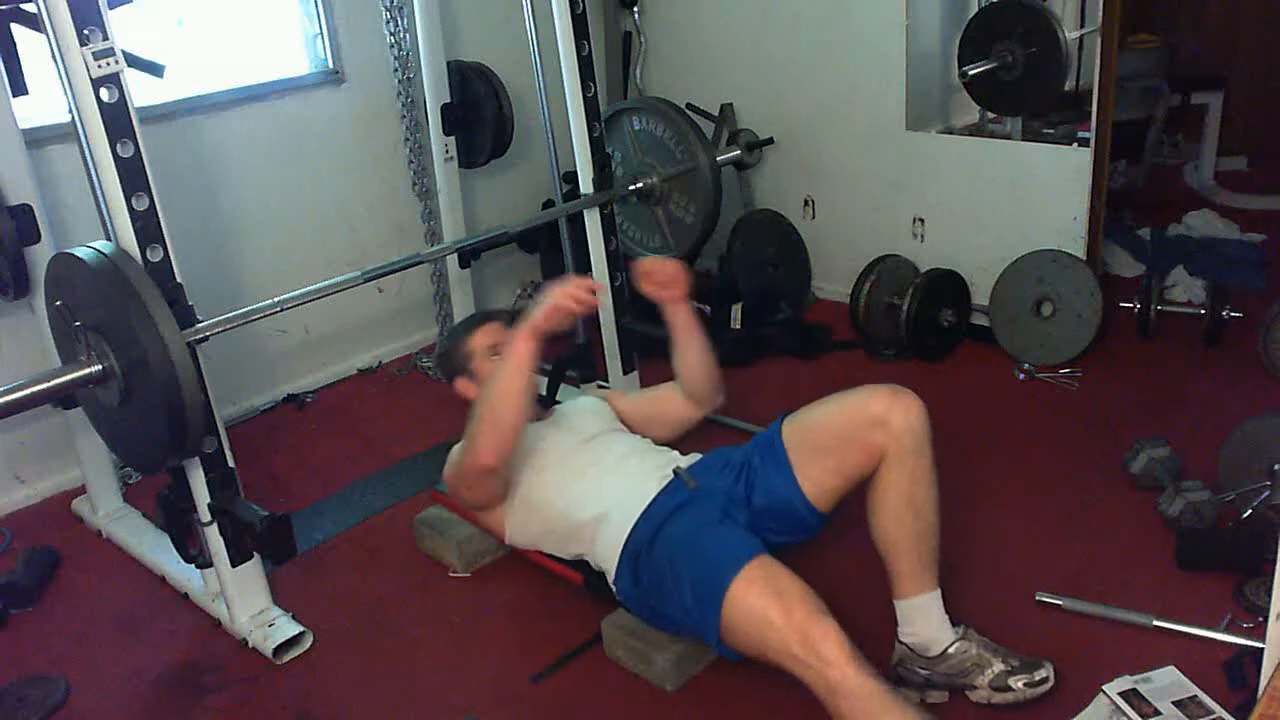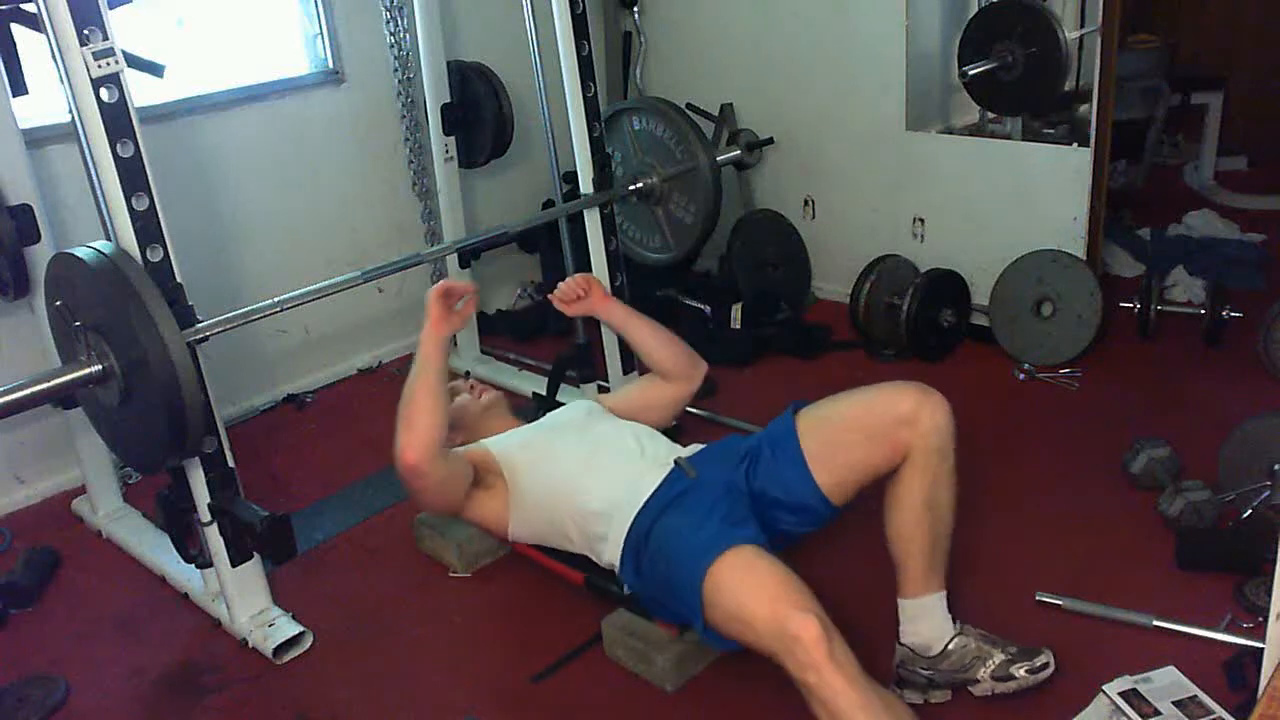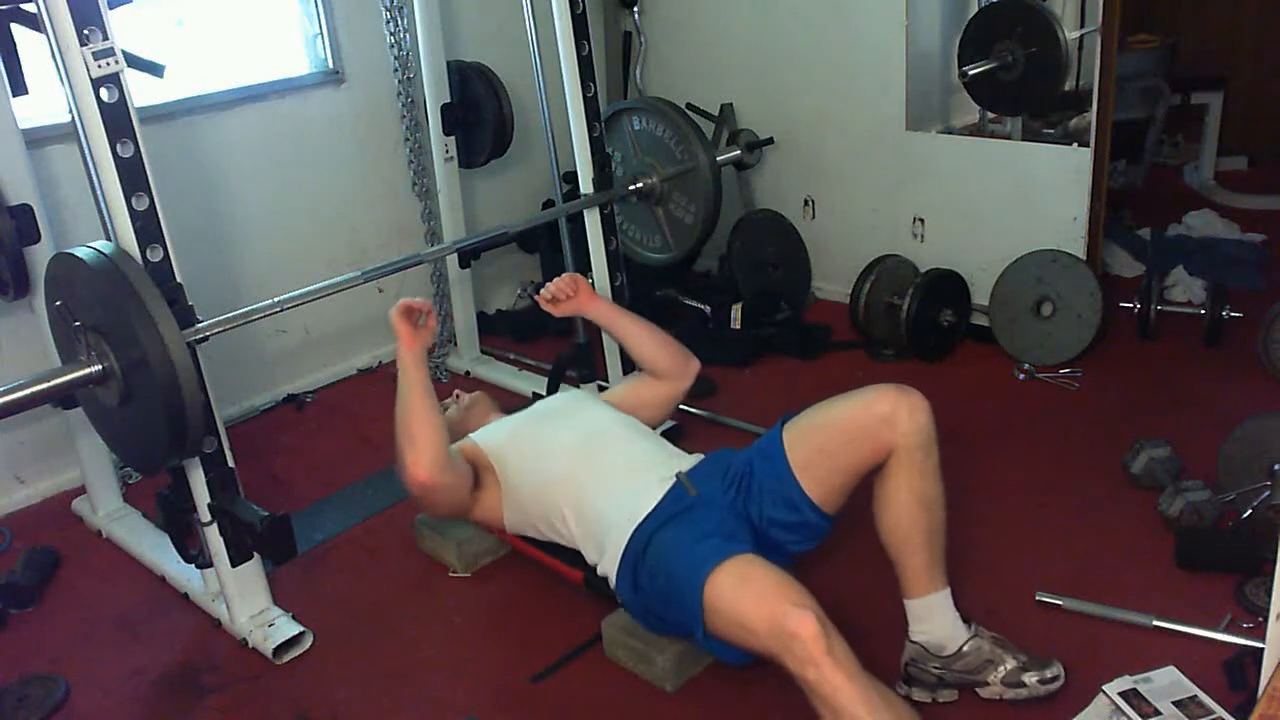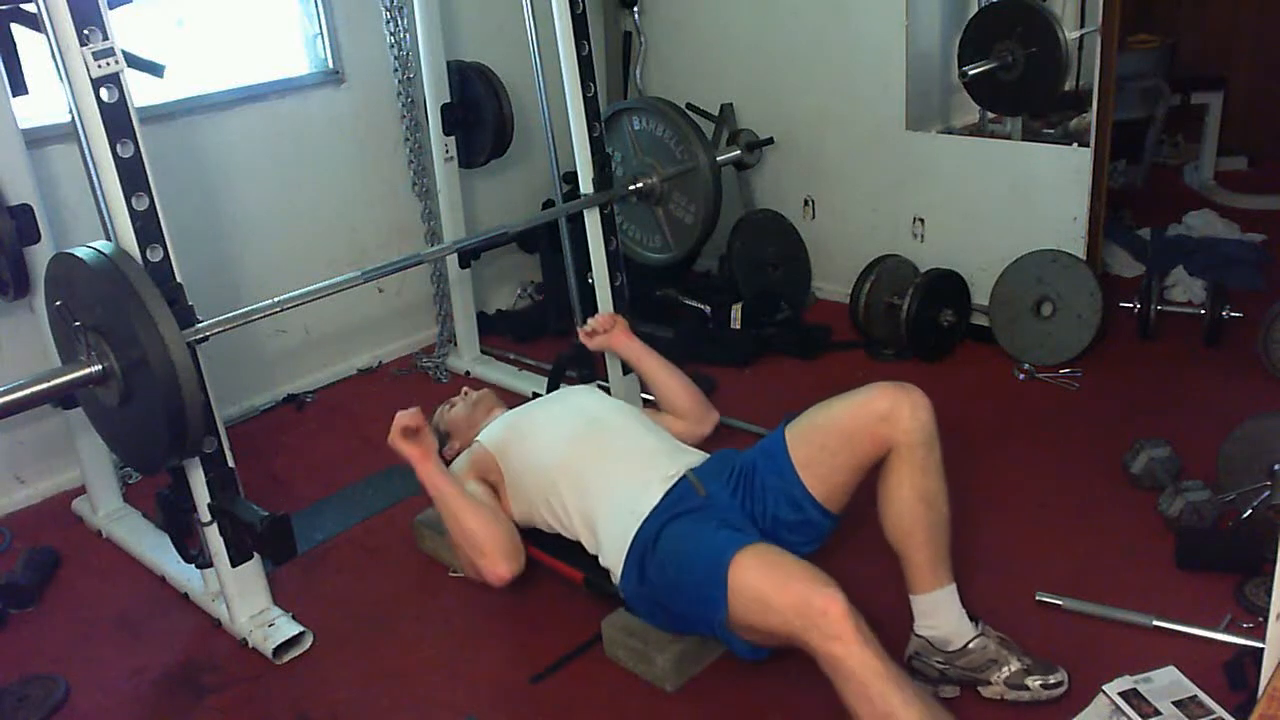
dt=0.4s
person 1, frame 1
left shoulder: (582, 406)
right shoulder: (471, 470)
left elbow: (701, 399)
right elbow: (485, 461)
left wrist: (675, 305)
right wrist: (527, 332)
left hip: (717, 481)
right hip: (653, 539)
left knee: (892, 412)
right knee: (822, 649)
left ankle: (929, 647)
person 1, frame 2
left shoulder: (579, 411)
right shoulder: (476, 471)
left elbow: (686, 376)
right elbow: (415, 458)
left wrist: (604, 308)
right wrist: (435, 336)
left hip: (725, 469)
right hip: (657, 527)
left knee: (918, 412)
right knee: (807, 638)
left ankle: (929, 648)
person 1, frame 3
left shoulder: (568, 404)
right shoulder: (469, 462)
left elbow: (678, 372)
right elbow: (424, 477)
left wrist: (594, 307)
right wrist: (412, 357)
left hip: (723, 481)
right hip: (656, 540)
left knee: (899, 411)
right knee: (804, 632)
left ankle: (939, 646)
person 1, frame 4
left shoulder: (570, 403)
right shoulder: (472, 470)
left elbow: (699, 419)
right elbow: (500, 563)
left wrist: (626, 344)
right wrist: (423, 463)
left hip: (728, 481)
right hip: (659, 540)
left knee: (899, 410)
right knee: (826, 612)
left ankle: (944, 642)
